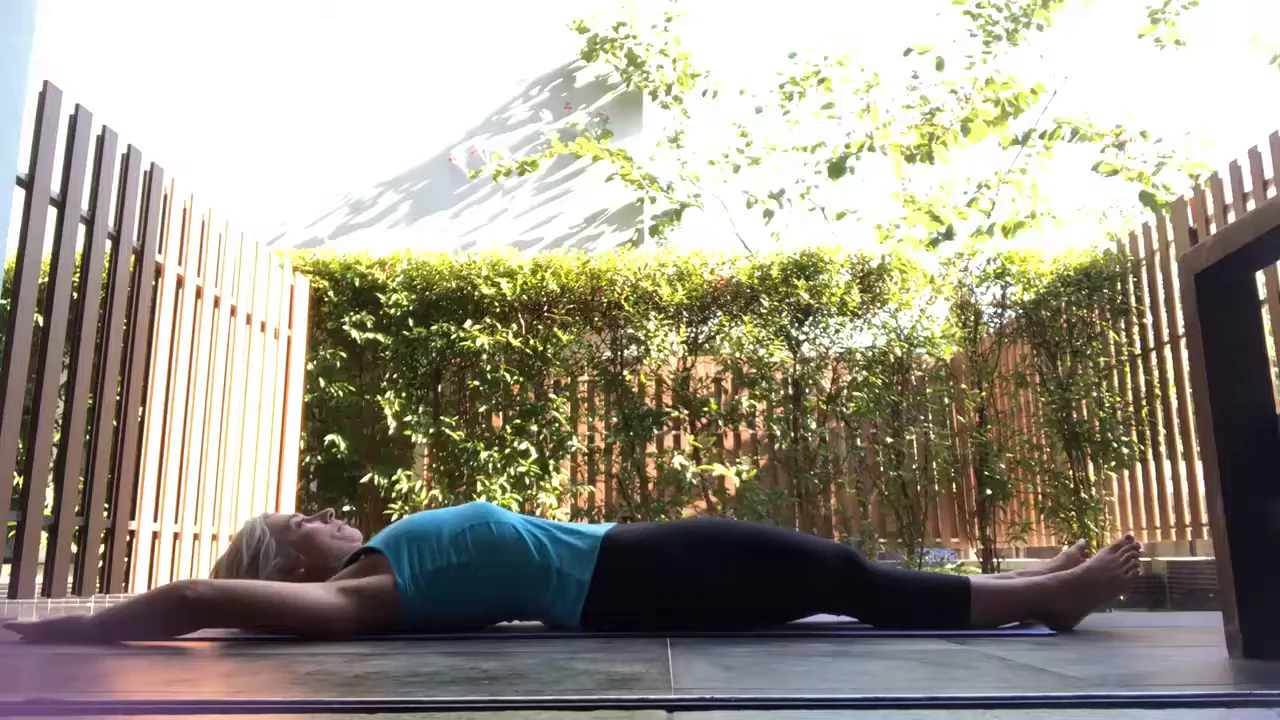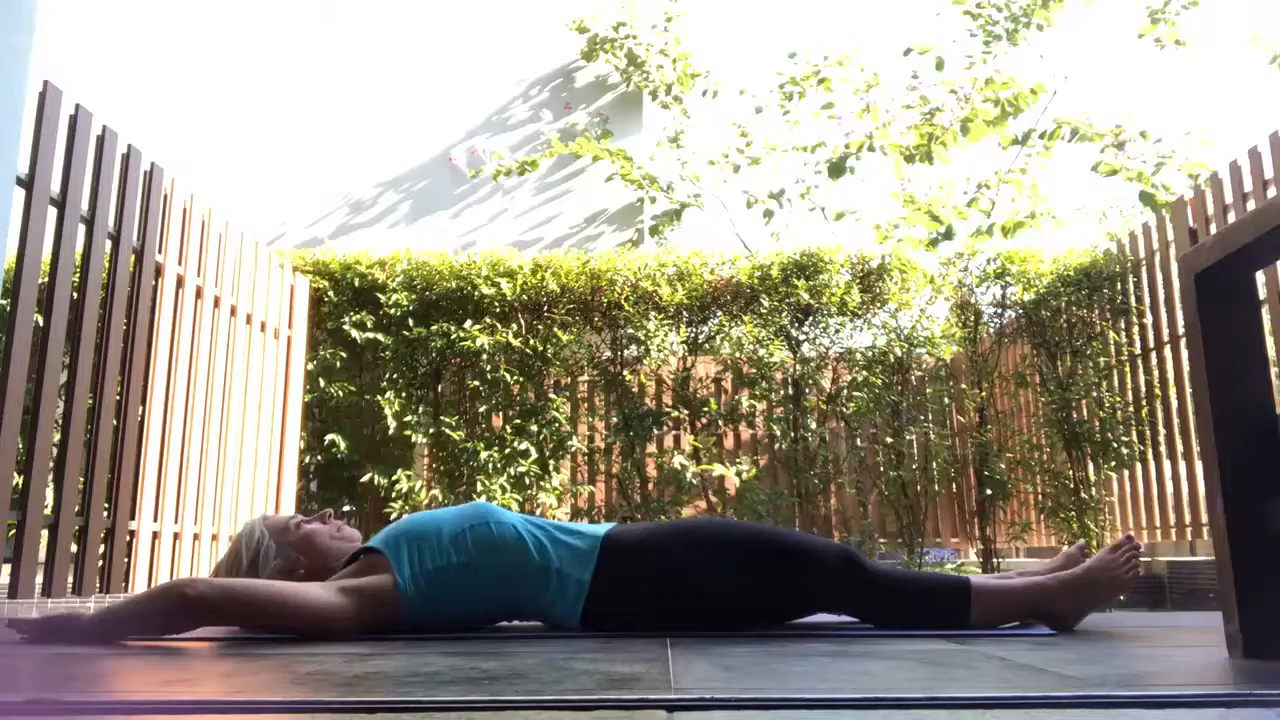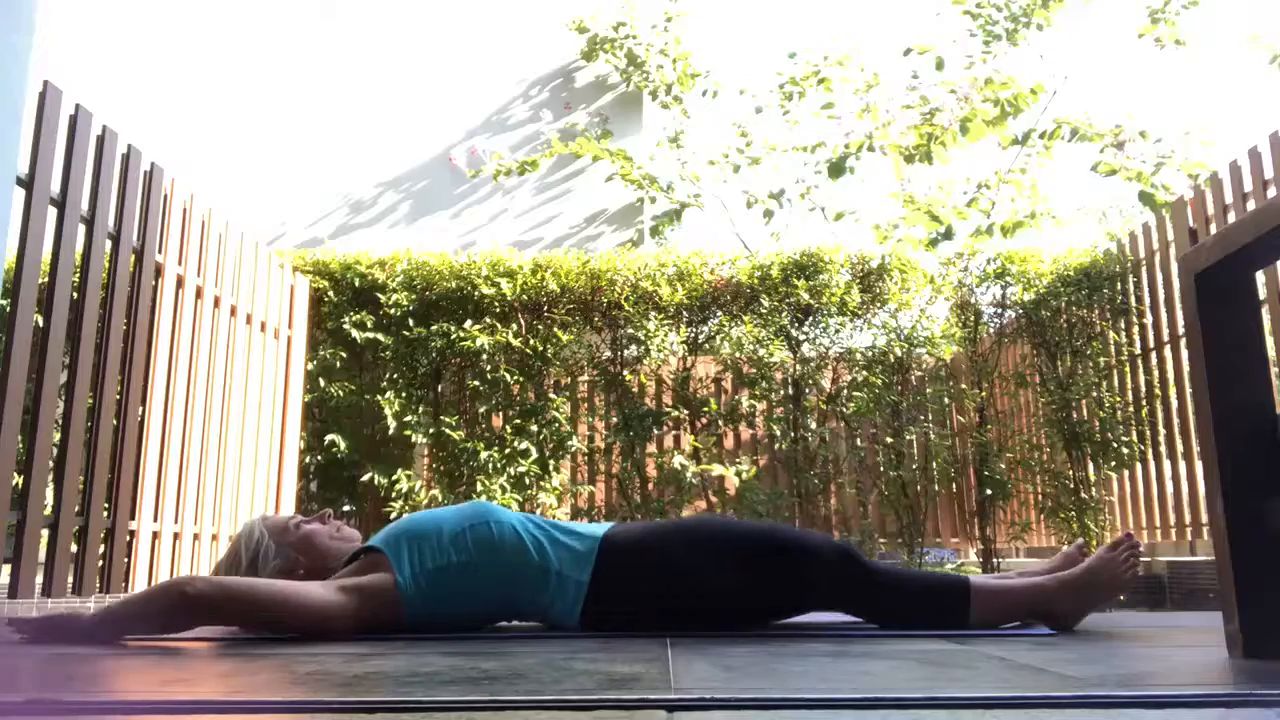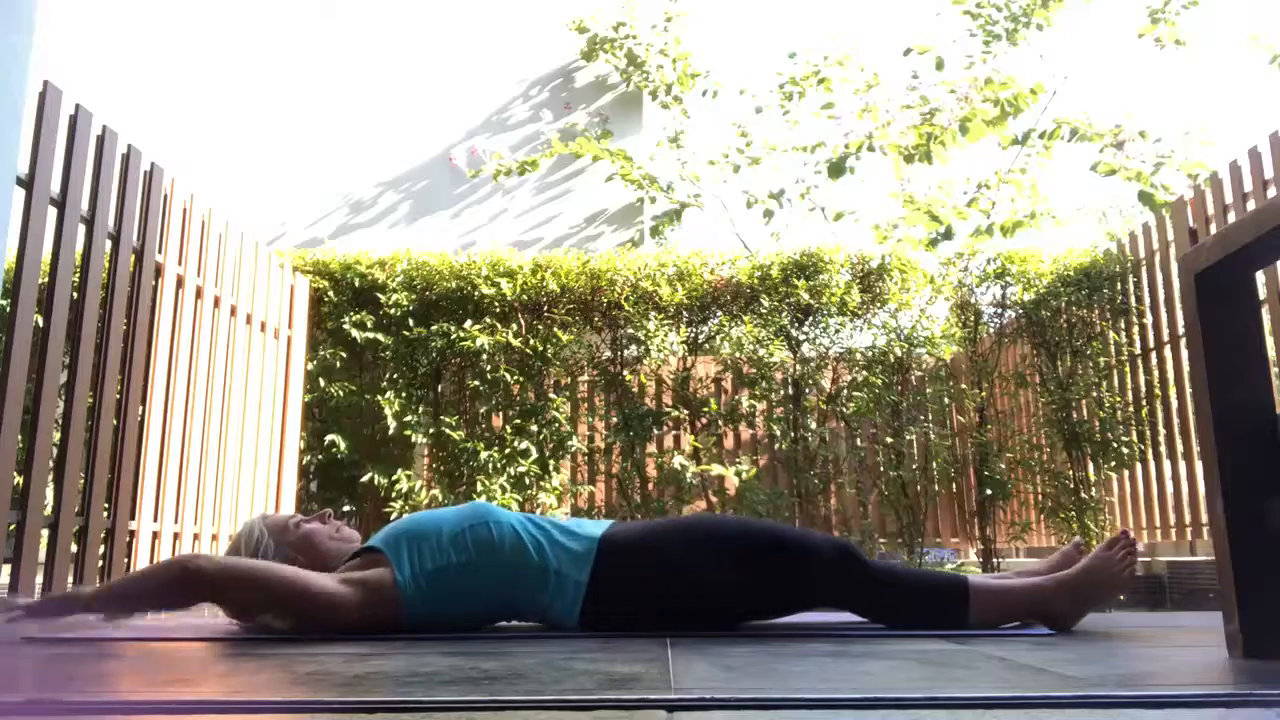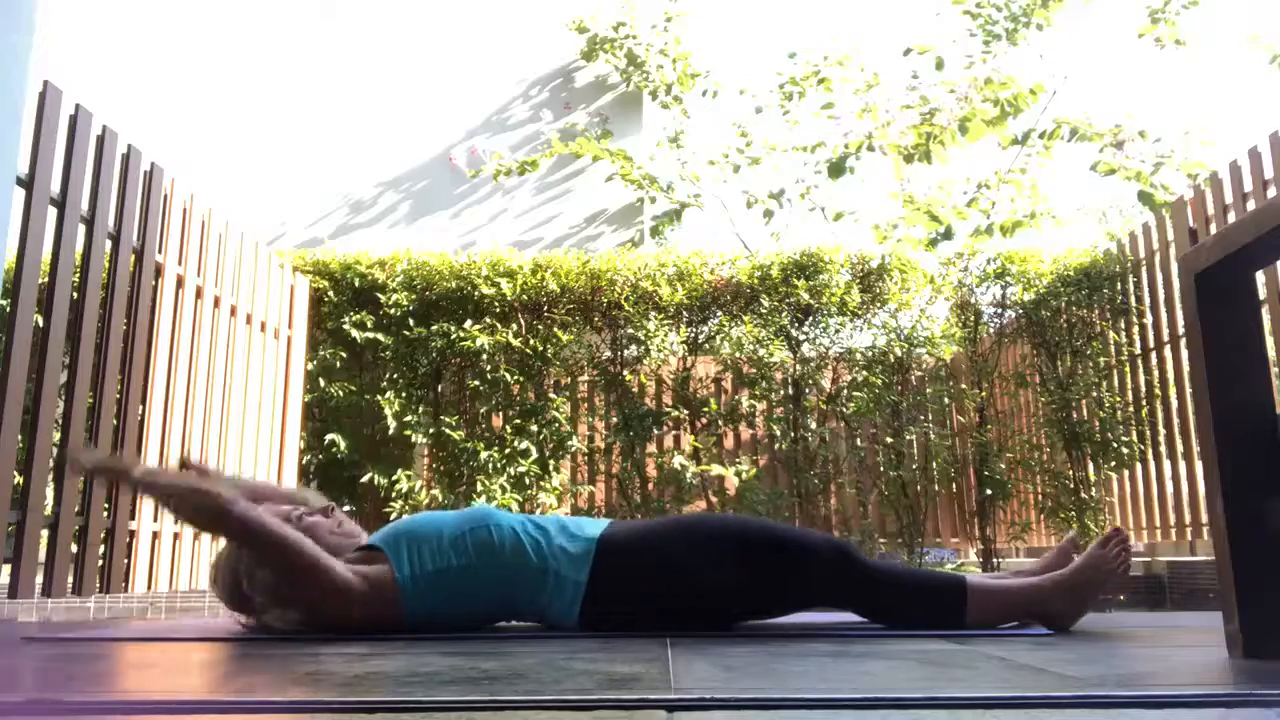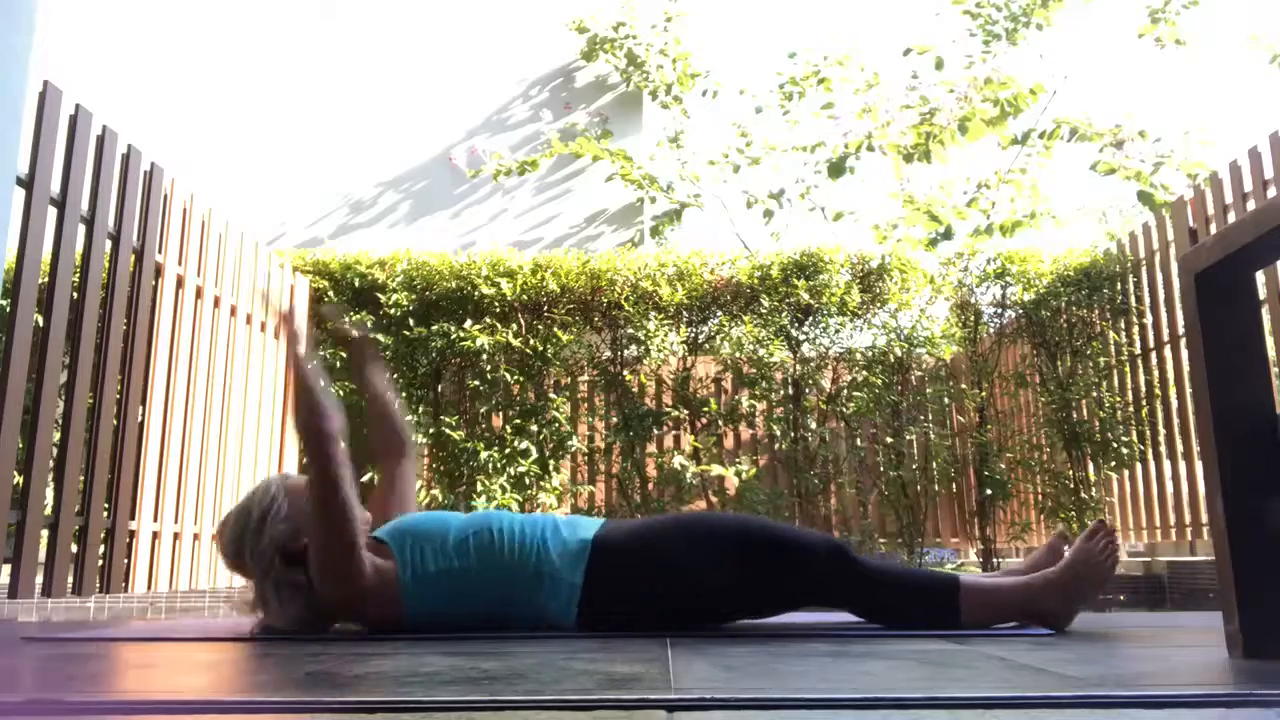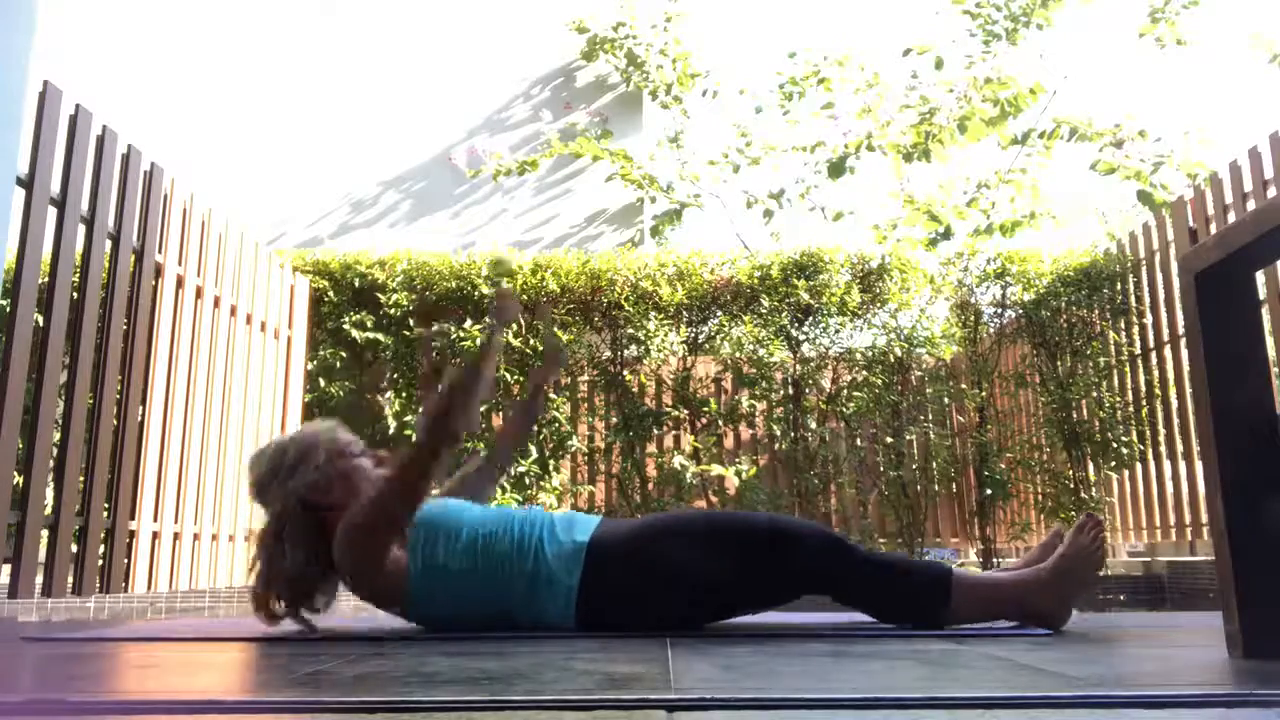
dt=0.1s
person 1, frame 1
left shoulder: (372, 561)
right shoulder: (357, 597)
right elbow: (204, 599)
left hip: (618, 551)
right hip: (617, 585)
left knee: (825, 564)
right knee: (836, 581)
left ankle: (1027, 587)
right ankle: (1045, 595)
person 1, frame 2
left shoulder: (371, 560)
right shoulder: (357, 597)
right elbow: (205, 598)
left hip: (616, 551)
right hip: (616, 585)
left knee: (822, 563)
right knee: (834, 580)
left ankle: (1025, 588)
right ankle: (1044, 597)
person 1, frame 3
left shoulder: (371, 563)
right shoulder: (359, 595)
right elbow: (201, 595)
left hip: (619, 551)
right hip: (618, 584)
left knee: (822, 559)
right knee: (832, 574)
left ankle: (1033, 590)
right ankle: (1045, 596)
person 1, frame 4
left shoulder: (375, 558)
right shoulder: (362, 593)
right elbow: (206, 573)
left hip: (613, 550)
right hip: (615, 584)
left knee: (819, 557)
right knee: (828, 572)
left ankle: (1025, 591)
right ankle: (1039, 597)
person 1, frame 5
left shoulder: (377, 551)
right shoulder: (353, 586)
left elbow: (272, 507)
right elbow: (256, 522)
right wrist: (147, 479)
left hip: (614, 547)
right hip: (601, 576)
left knee: (813, 554)
right knee: (831, 570)
left ankle: (1010, 586)
right ankle: (1034, 599)
person 1, frame 6
left shoulder: (386, 544)
right shoulder: (364, 582)
left elbow: (396, 446)
right elbow: (328, 477)
left wrist: (365, 366)
right wrist: (302, 374)
left hip: (606, 554)
right hip: (613, 586)
left knee: (812, 559)
right knee: (825, 573)
left ankle: (1014, 592)
right ankle: (1029, 598)
person 1, frame 7
left shoulder: (383, 539)
right shoulder: (365, 550)
left elbow: (456, 471)
right elbow: (424, 455)
left wrist: (526, 407)
right wrist: (482, 354)
left hip: (611, 558)
right hip: (615, 586)
left knee: (809, 547)
right knee: (818, 556)
left ankle: (1010, 593)
right ankle: (1027, 597)
